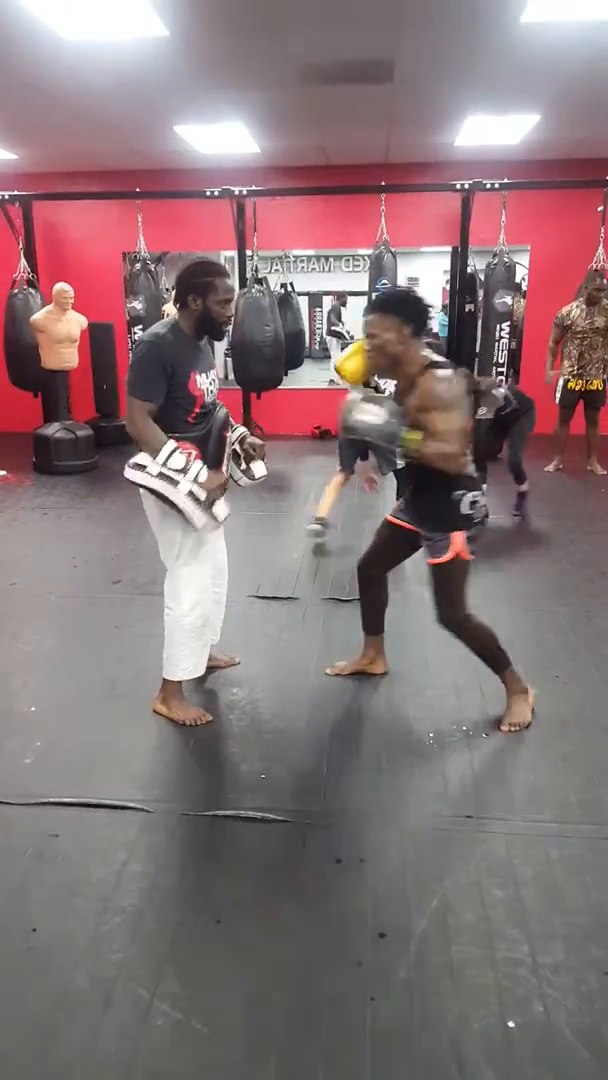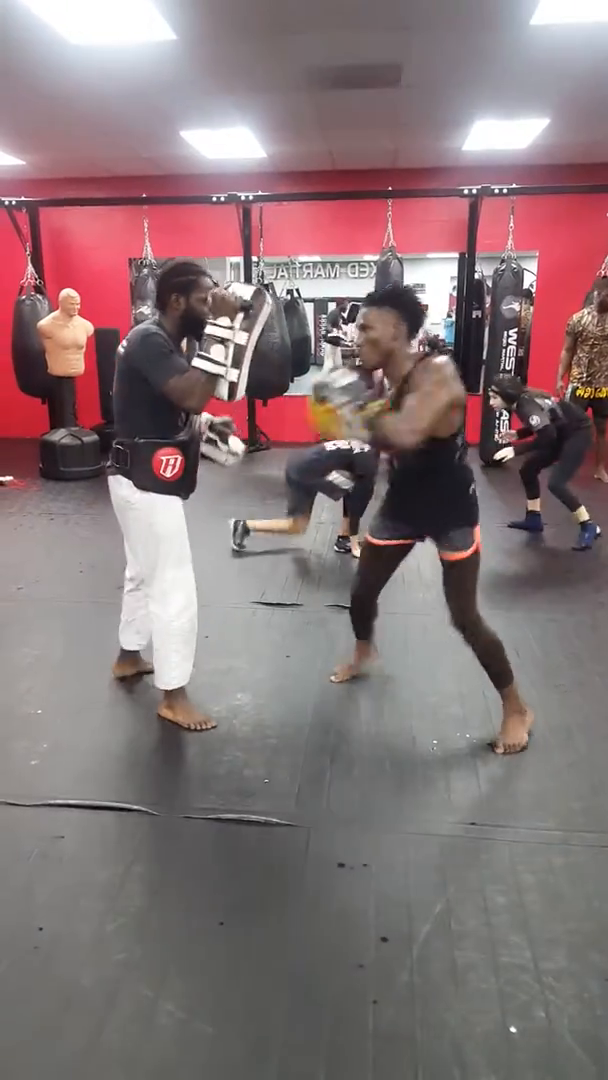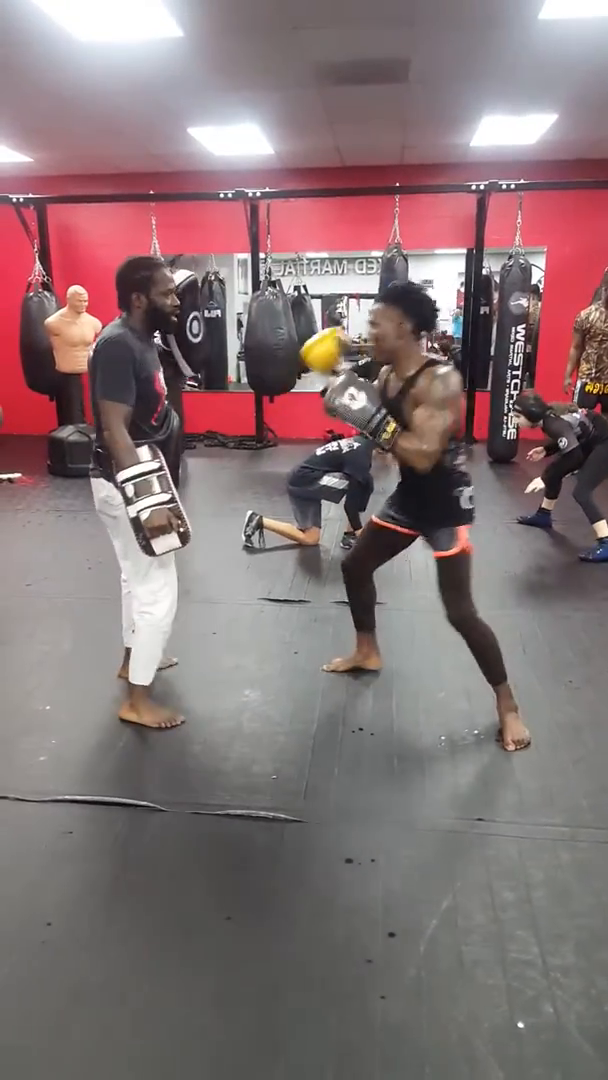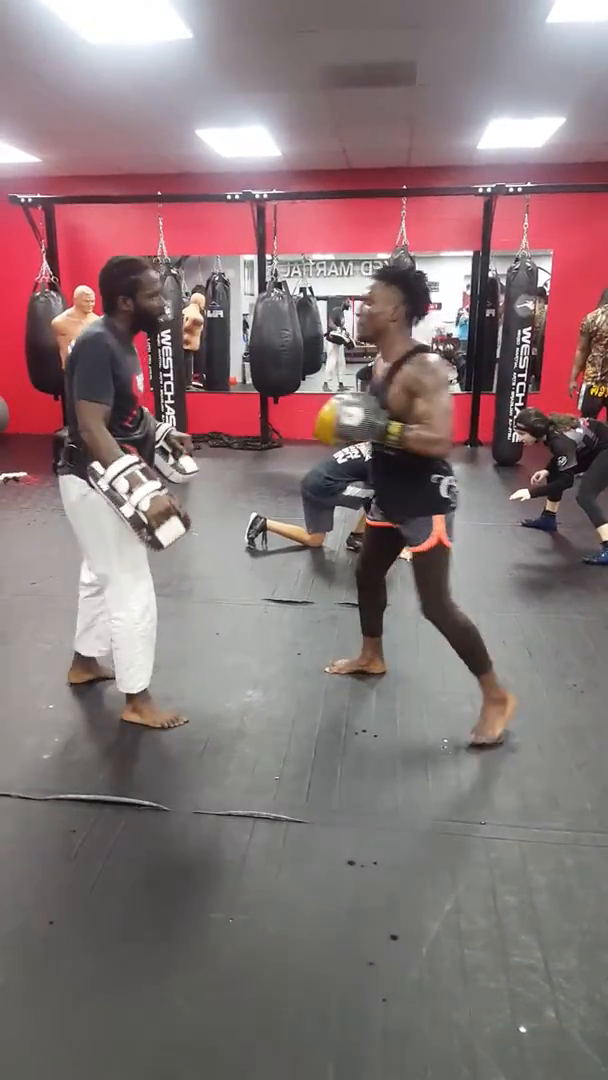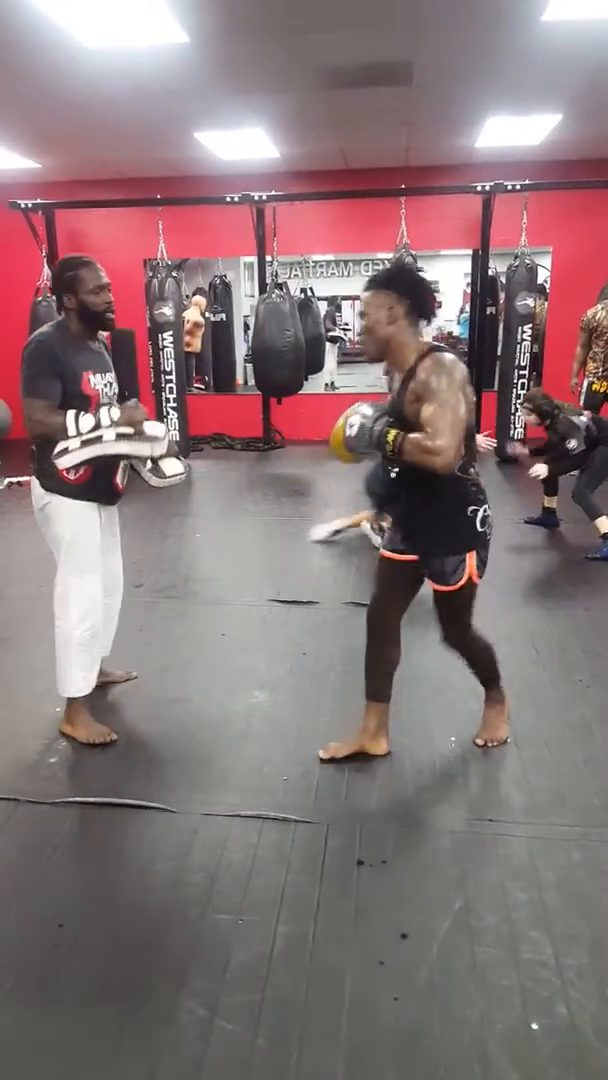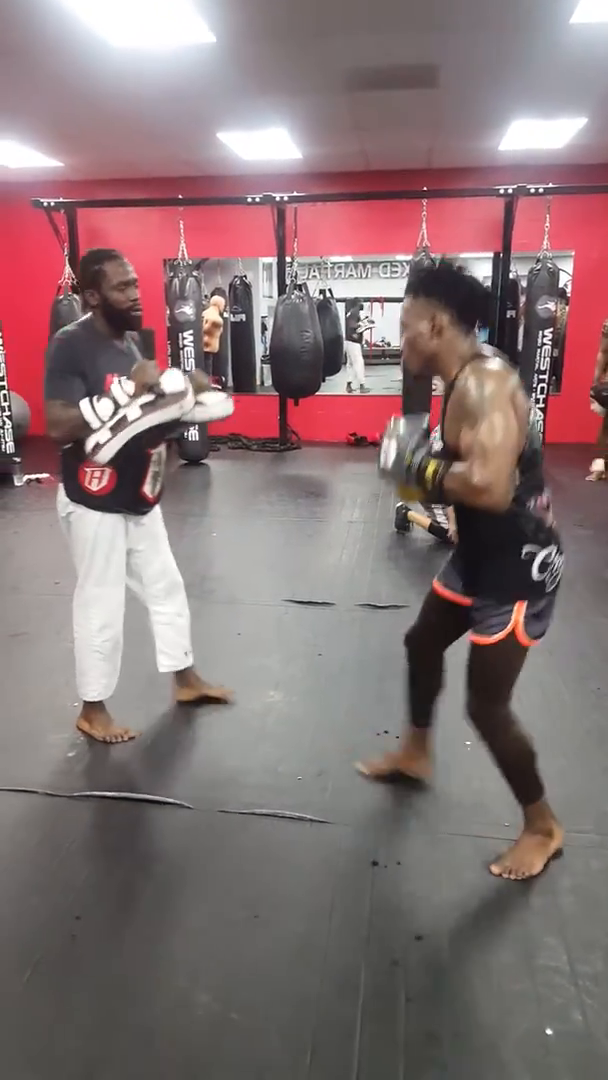
dt=0.7s
person 1, frame 1
left shoulder: (439, 383)
right shoulder: (413, 373)
left elbow: (451, 458)
left wrist: (401, 436)
left hip: (450, 507)
right hip: (421, 500)
left knee: (452, 613)
right knee: (370, 568)
left ankle: (517, 689)
right ankle: (372, 656)
person 1, frame 2
left shoulder: (437, 371)
right shoulder: (389, 375)
left elbow: (408, 435)
right elbow: (391, 439)
left hip: (451, 510)
right hip: (401, 502)
left knee: (465, 617)
right knee: (363, 590)
left ankle: (515, 708)
right ankle: (362, 653)
person 1, frame 3
left shoulder: (440, 380)
right shoulder: (393, 374)
left elbow: (424, 455)
right elbow: (374, 415)
left wrist: (371, 418)
right wrist: (345, 396)
left hip: (448, 504)
right hip: (411, 497)
left knee: (459, 611)
right knee: (355, 566)
left ankle: (507, 704)
right ankle: (367, 651)
person 1, frame 4
left shoulder: (424, 367)
right shoulder: (384, 362)
left elbow: (439, 441)
right elbow: (377, 415)
left wrist: (378, 426)
right wrist: (350, 416)
left hip: (426, 496)
right hip: (394, 493)
left knee: (436, 604)
right knee: (368, 571)
left ankle: (495, 693)
right ankle: (371, 656)
person 1, frame 5
left shoulder: (441, 370)
right shoulder: (403, 371)
left elbow: (442, 453)
left wrist: (379, 434)
right wrist: (368, 434)
left hip: (457, 524)
right hip: (412, 519)
left knee: (456, 630)
right knee: (381, 619)
left ankle: (496, 699)
right ankle: (373, 731)
person 1, frame 6
left shoulder: (485, 383)
right shoulder: (465, 383)
left elbow: (492, 488)
left wrist: (420, 466)
right wrist: (421, 463)
left hip: (518, 567)
right hip: (478, 557)
left knee: (486, 707)
right knee: (421, 644)
left ankle: (543, 827)
right ankle: (414, 752)
person 2, frame 1
left shoulder: (201, 340)
right shoulder: (158, 346)
right elbow: (139, 423)
left wrist: (239, 437)
left hip: (200, 478)
left knee: (213, 570)
right knee: (191, 581)
left ankle: (202, 650)
right ankle: (170, 692)
person 2, frame 2
left shoulder: (162, 340)
right shoulder: (149, 342)
right elbow: (193, 396)
left wrist: (207, 426)
right wrist: (222, 328)
left hip: (148, 479)
right hip: (146, 483)
left knee: (144, 574)
right knee: (174, 588)
left ankle: (130, 656)
right ankle: (173, 697)
person 2, frame 3
left shoulder: (140, 337)
right shoulder: (118, 347)
left elbow: (164, 387)
right elbow: (114, 430)
right wrist: (148, 503)
right hip: (126, 485)
left knee: (139, 576)
right knee: (156, 586)
left ankle: (135, 658)
right ankle: (137, 699)
person 2, frame 4
left shoulder: (116, 339)
right shoulder: (98, 346)
right elbow: (92, 430)
right hip: (97, 485)
left knee: (100, 575)
right knee: (131, 590)
left ankle: (85, 661)
right ankle: (136, 700)
person 2, frame 5
left shoulder: (97, 343)
right shoulder: (47, 346)
right elbow: (37, 421)
left wrist: (134, 427)
right wrist: (112, 421)
left hip: (99, 486)
right hip: (65, 491)
left knee: (107, 582)
right knee: (81, 594)
left ankle: (92, 665)
right ankle: (75, 710)
person 2, frame 6
left shoulder: (128, 341)
right shoulder: (71, 346)
right elbow: (58, 425)
right wrist: (130, 393)
left hip: (139, 493)
right hip: (95, 500)
left knee: (165, 585)
right knee: (101, 603)
left ankle: (185, 678)
right ankle: (93, 709)
